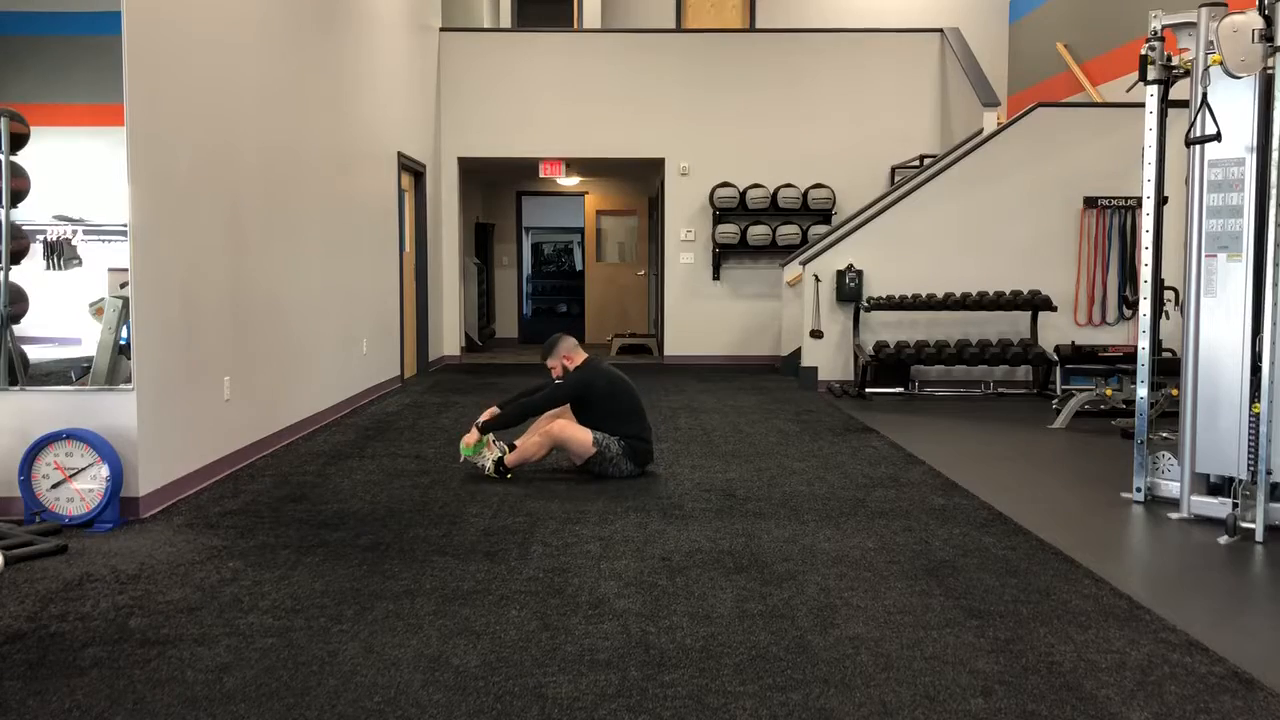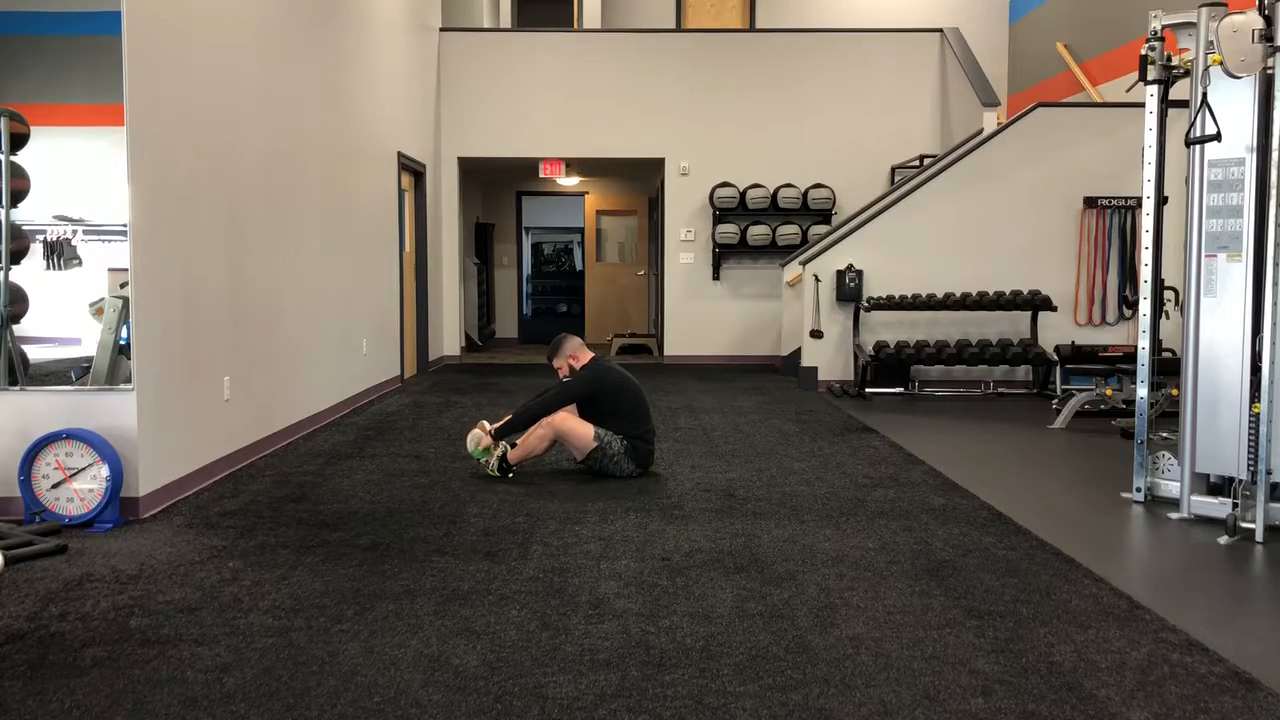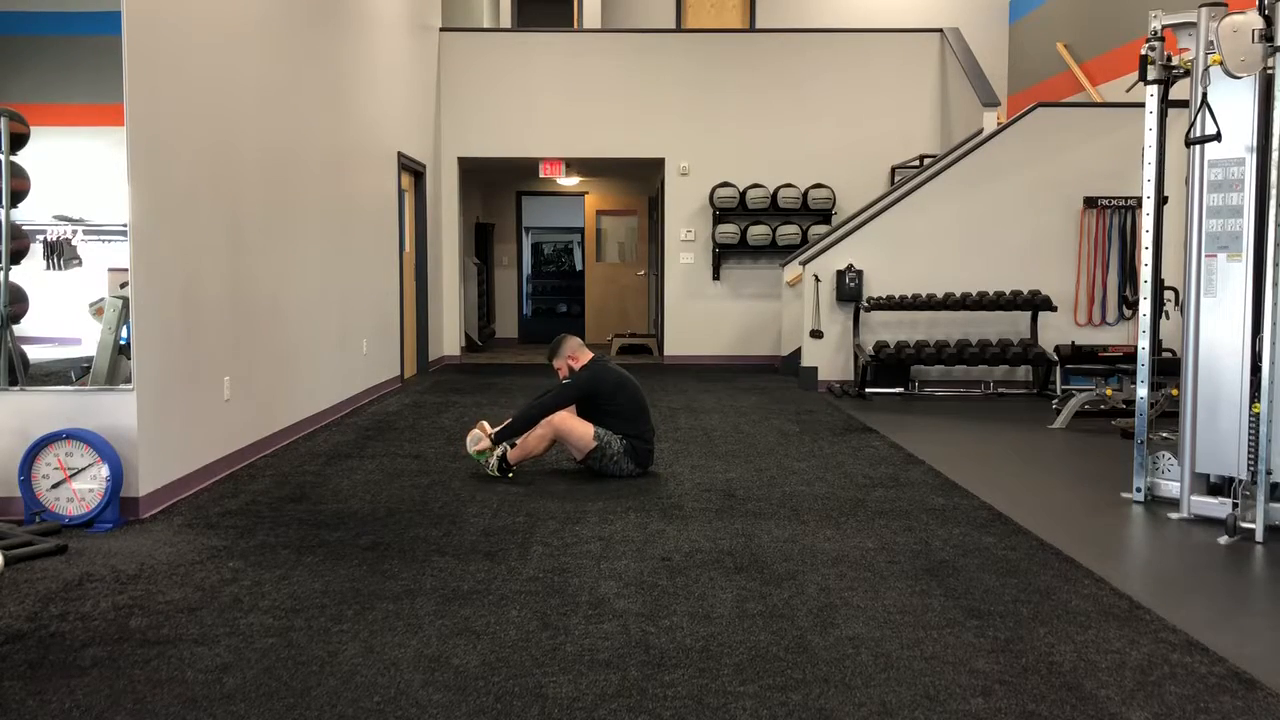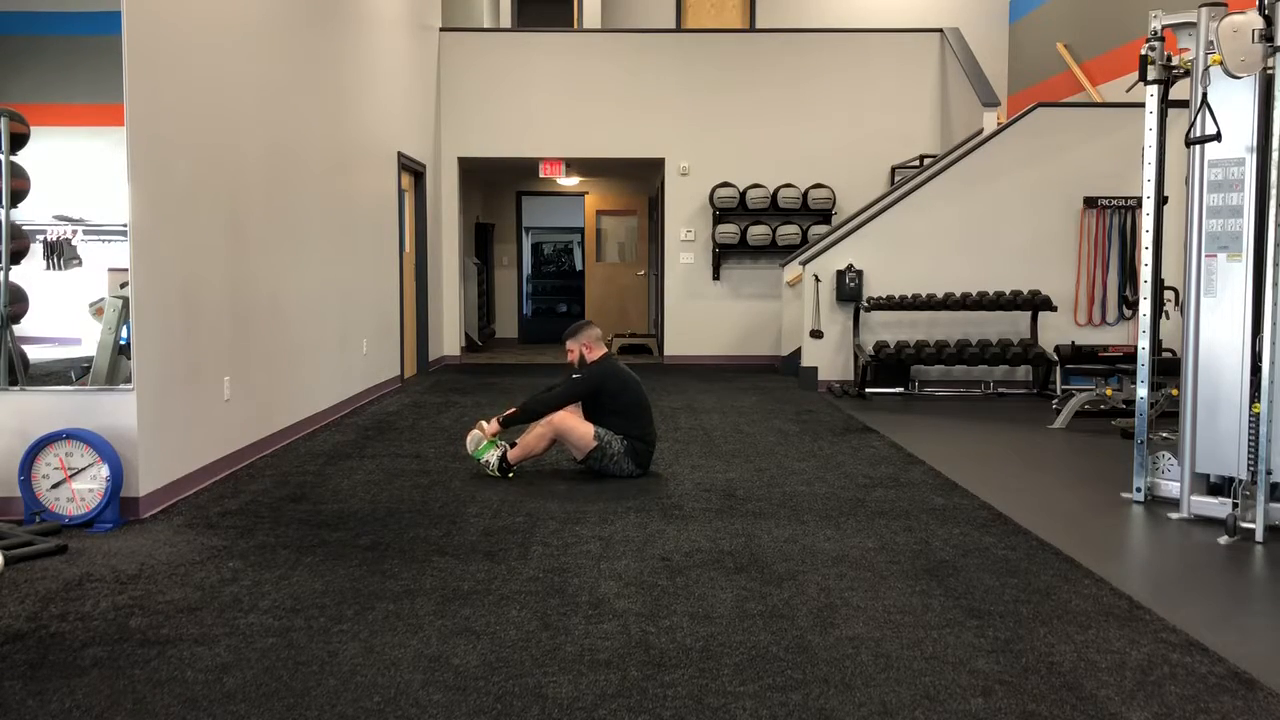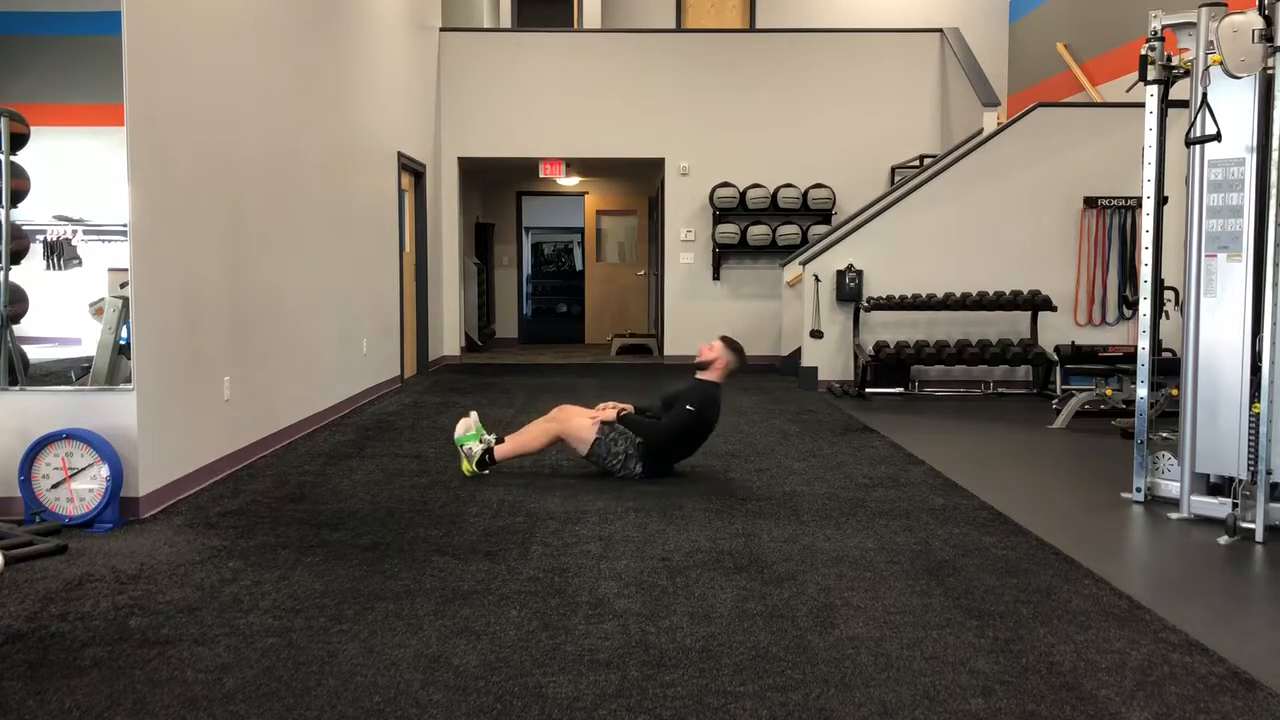
dt=1s
person 1, frame 1
left shoulder: (583, 379)
right shoulder: (591, 370)
left elbow: (533, 407)
right elbow: (538, 393)
left wrist: (482, 428)
right wrist: (497, 409)
left hip: (628, 458)
right hip: (623, 444)
left knee: (557, 429)
right knee: (559, 412)
left ankle: (499, 466)
right ankle: (508, 451)
person 1, frame 2
left shoulder: (592, 377)
right shoulder: (597, 369)
left elbow: (542, 407)
right elbow: (548, 398)
left wrist: (496, 434)
right wrist: (512, 417)
left hip: (630, 458)
right hip: (625, 447)
left knee: (557, 421)
right knee: (561, 411)
left ankle: (502, 464)
right ankle: (511, 451)
person 1, frame 3
left shoulder: (590, 378)
right shoulder: (597, 369)
left elbow: (541, 410)
right elbow: (547, 401)
left wrist: (495, 439)
right wrist: (512, 422)
left hip: (629, 458)
right hip: (627, 447)
left knee: (557, 421)
right knee: (558, 411)
left ankle: (503, 463)
right ankle: (510, 451)
person 1, frame 4
left shoulder: (598, 374)
right shoulder: (604, 367)
left elbow: (549, 402)
right elbow: (555, 395)
left wrist: (502, 422)
right wrist: (514, 412)
left hip: (630, 458)
right hip: (623, 446)
left knee: (557, 420)
right knee: (559, 410)
left ankle: (502, 463)
right ankle: (510, 451)
person 1, frame 5
left shoulder: (703, 398)
right shoulder: (701, 391)
left elbow: (661, 434)
left wrist: (620, 416)
right wrist: (631, 410)
left hip: (639, 460)
right hip: (640, 448)
left knee: (559, 422)
right knee: (564, 412)
left ankle: (484, 458)
right ankle: (496, 443)
